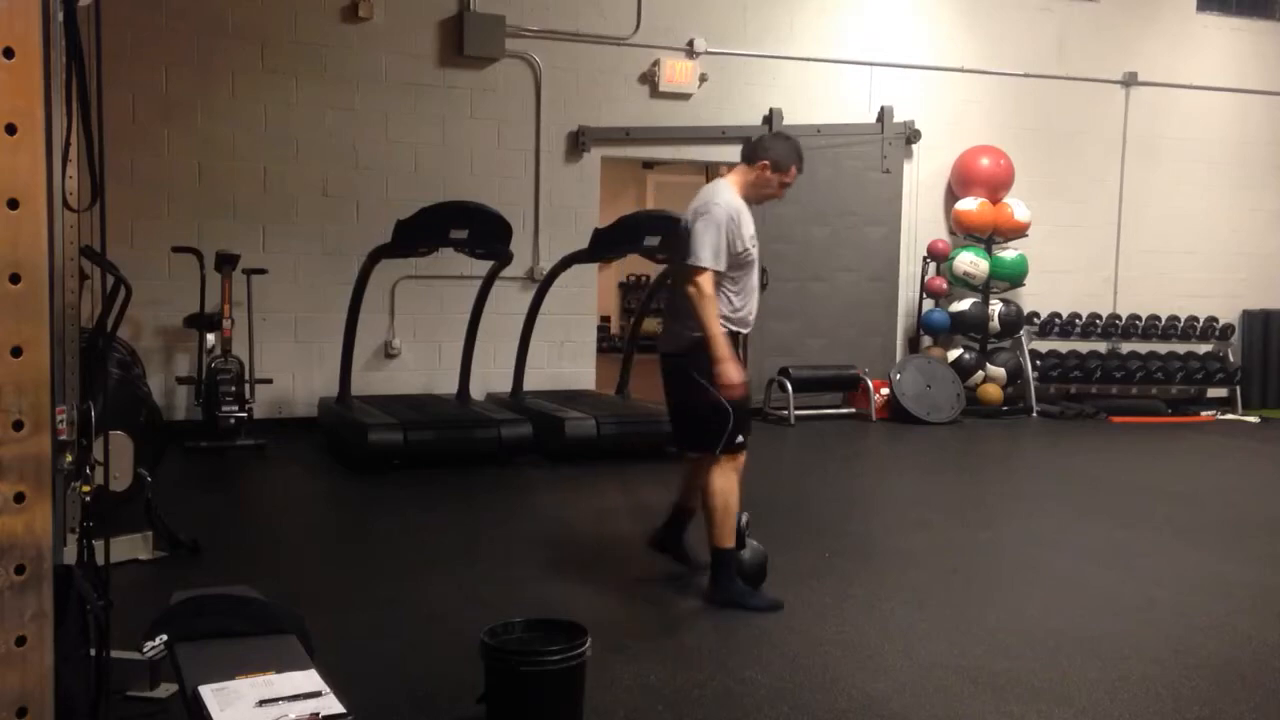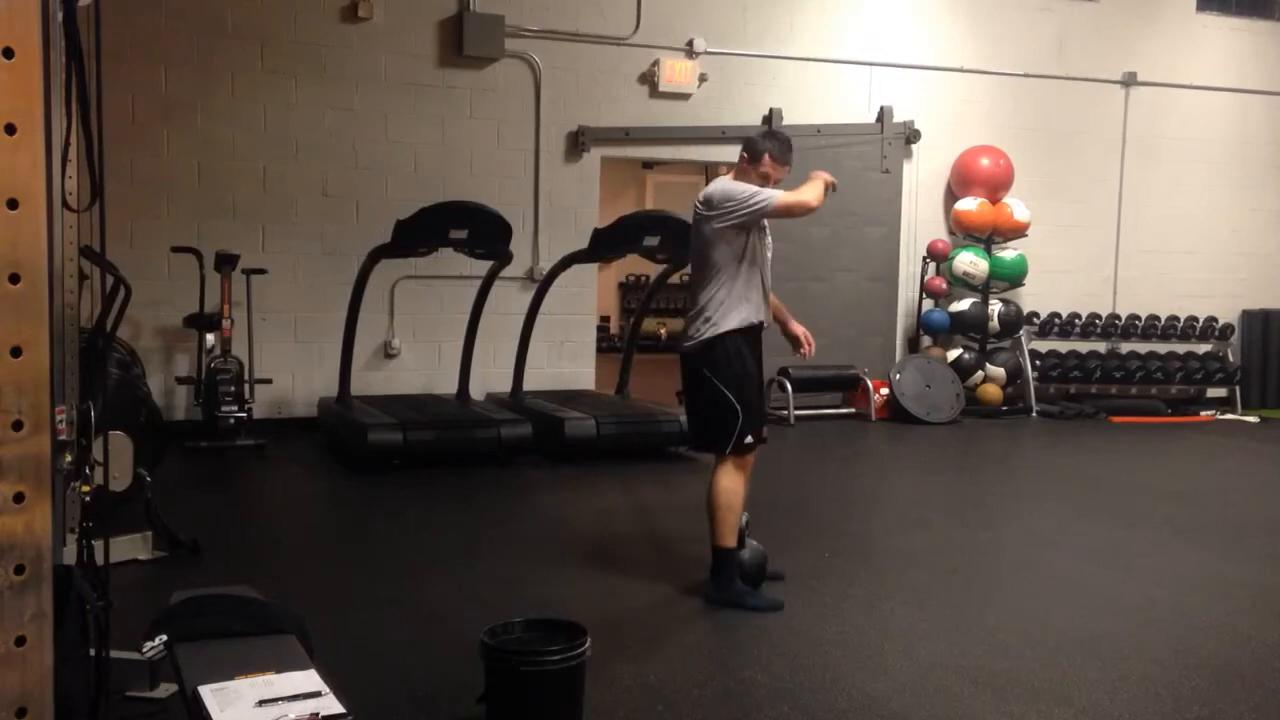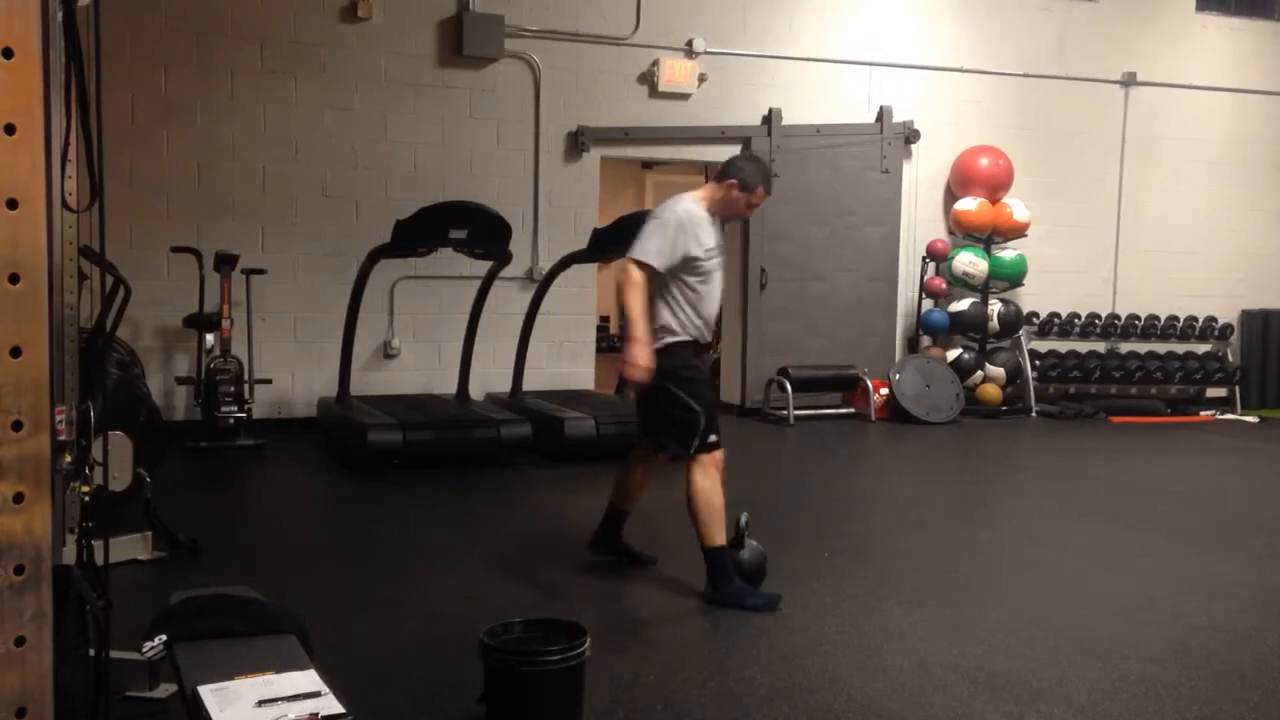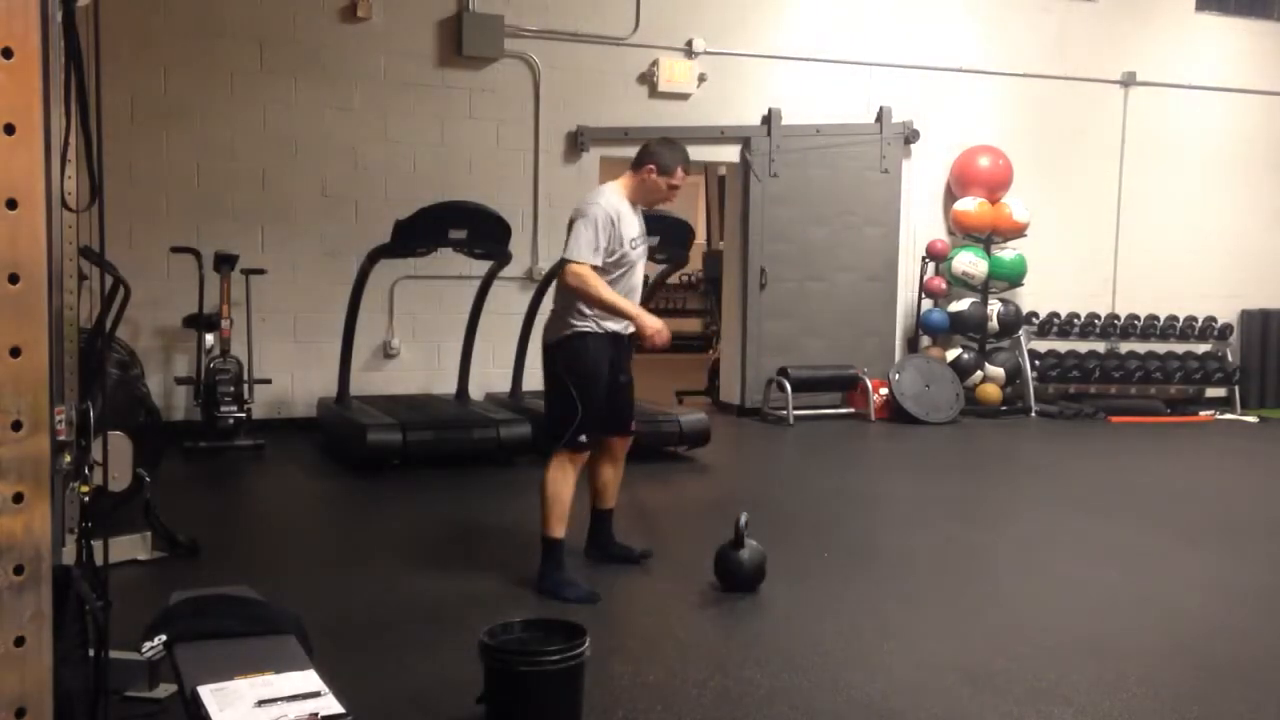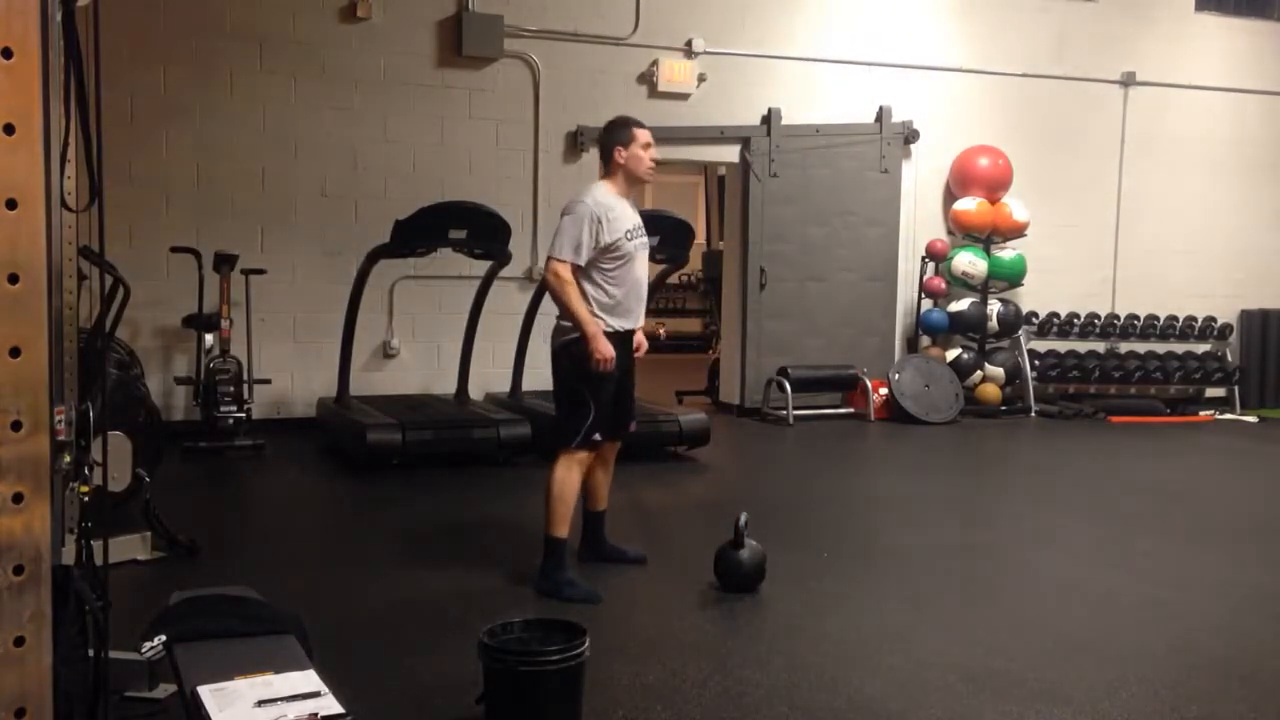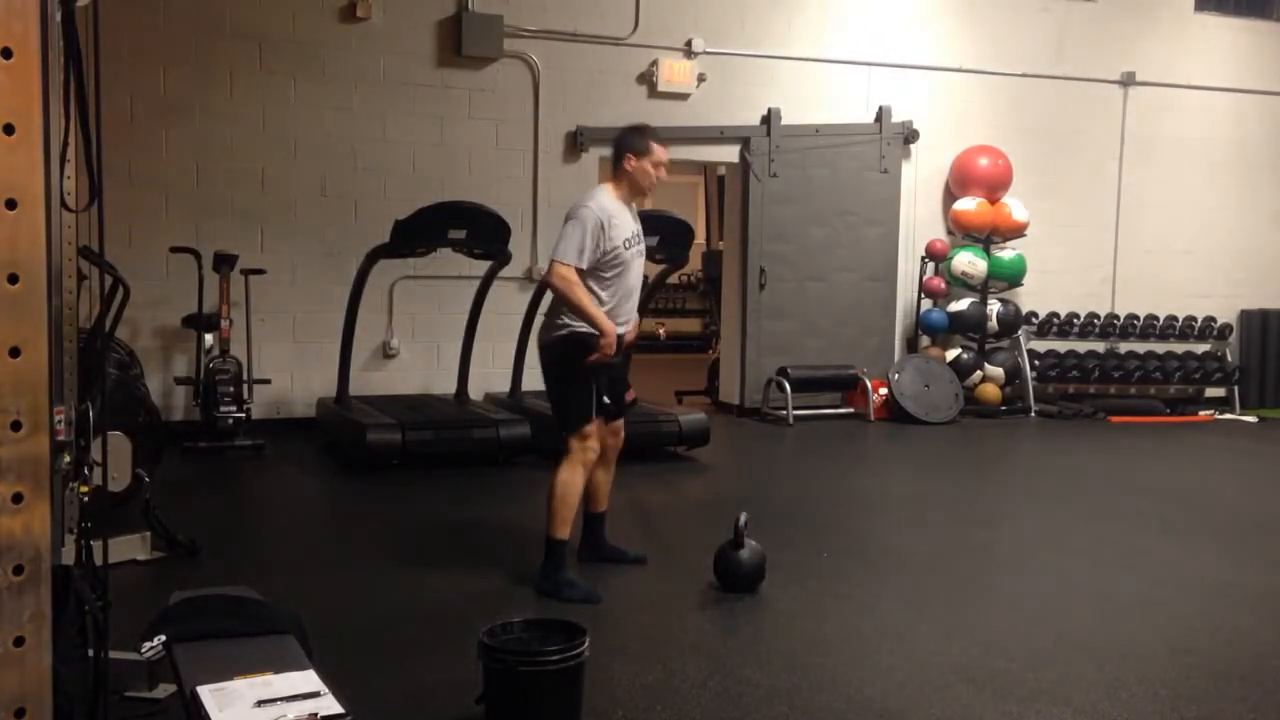
dt=0.7s
person 1, frame 1
left shoulder: (734, 203)
right shoulder: (720, 207)
right elbow: (699, 285)
left wrist: (727, 348)
right wrist: (723, 358)
left hip: (710, 344)
right hip: (703, 348)
left knee: (712, 449)
right knee: (729, 457)
left ankle: (674, 531)
right ankle: (725, 579)
person 1, frame 2
left shoulder: (746, 206)
right shoulder: (722, 196)
right elbow: (806, 202)
left wrist: (787, 321)
right wrist: (820, 179)
left hip: (739, 337)
right hip: (719, 344)
left knee: (741, 454)
right knee: (735, 456)
left ankle: (733, 556)
right ankle: (724, 579)
person 1, frame 3
left shoulder: (708, 219)
right shoulder: (678, 216)
right elbow: (634, 272)
left wrist: (694, 348)
right wrist: (637, 341)
left hip: (682, 349)
right hip: (669, 351)
left knee: (656, 448)
right knee: (708, 455)
left ankle: (608, 536)
right ankle: (722, 579)
person 1, frame 4
left shoulder: (632, 209)
right shoulder: (601, 208)
right elbow: (576, 274)
left wrist: (633, 323)
right wrist: (639, 316)
left hip: (612, 339)
right hip: (580, 340)
left knee: (618, 439)
right knee: (573, 451)
left ankle: (602, 538)
right ankle: (551, 569)
person 1, frame 5
left shoulder: (626, 208)
right shoulder: (591, 207)
right elbow: (557, 274)
left wrist: (635, 327)
right wrist: (593, 335)
left hip: (617, 342)
right hip: (589, 346)
left knee: (609, 444)
right knee: (580, 450)
left ankle: (594, 540)
right ankle: (552, 568)
person 1, frame 6
left shoulder: (627, 211)
right shoulder: (594, 211)
right elbow: (559, 276)
left wrist: (624, 325)
right wrist: (605, 328)
left hip: (600, 341)
right hip: (572, 342)
left knee: (611, 439)
right knee: (585, 446)
left ankle: (594, 540)
right ankle: (552, 569)
